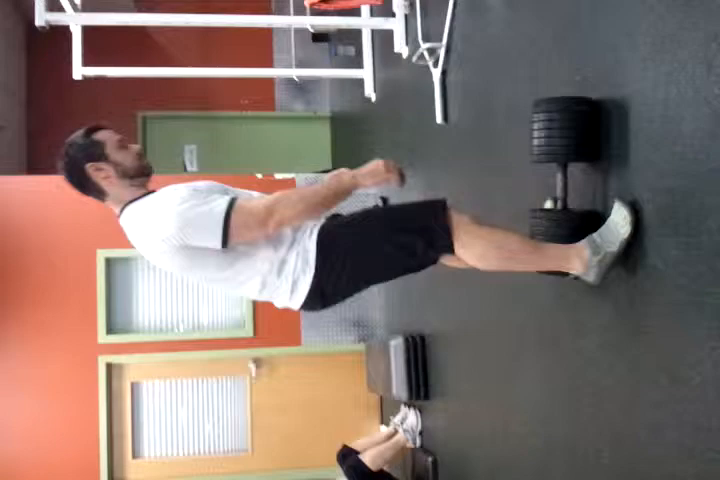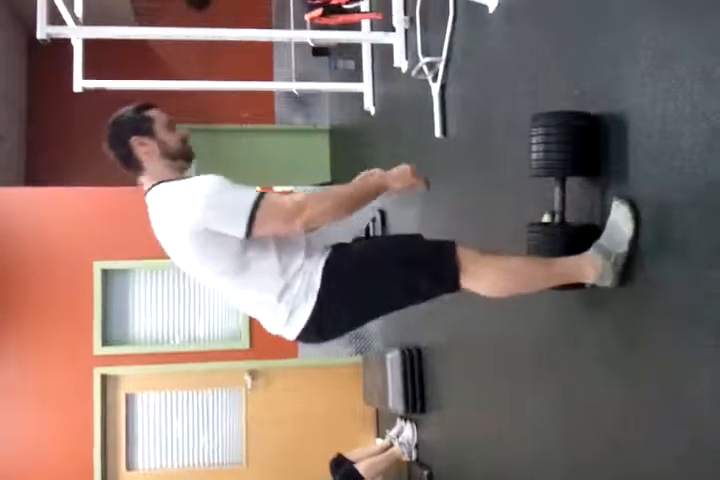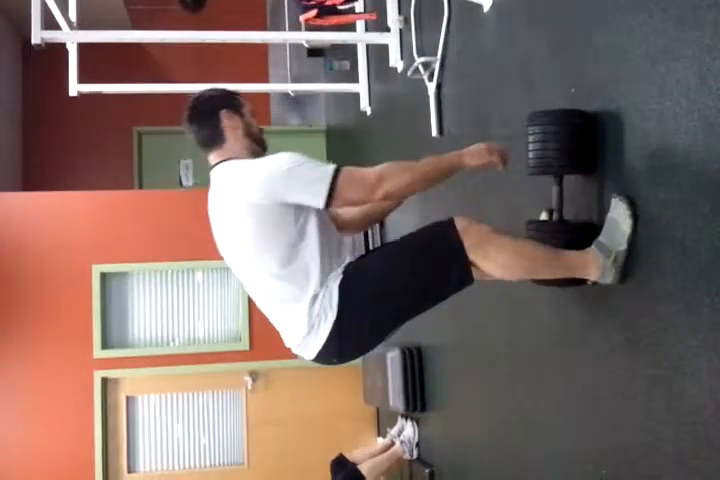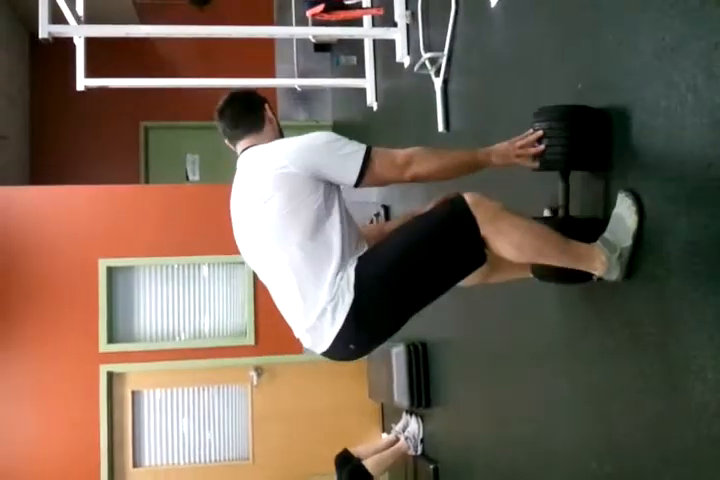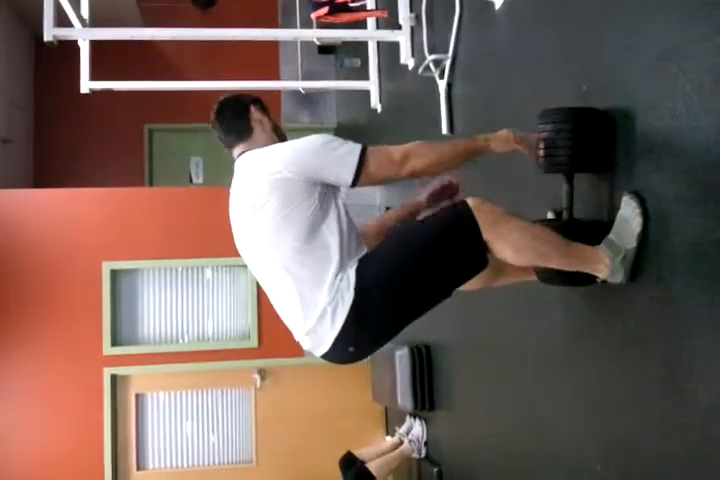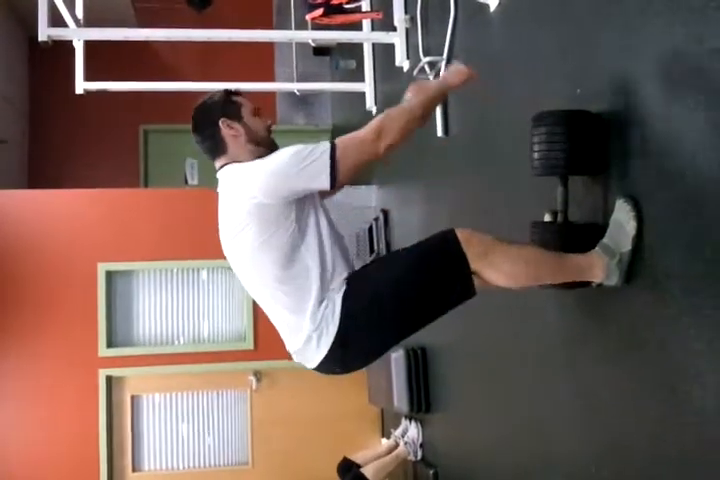
dt=0.3s
person 1, frame 1
left shoulder: (153, 215)
right shoulder: (168, 213)
right elbow: (271, 217)
left wrist: (335, 182)
right wrist: (353, 179)
left hip: (307, 253)
right hip: (316, 263)
left knee: (437, 242)
right knee: (453, 227)
left ankle: (550, 258)
right ankle: (581, 257)
person 1, frame 2
left shoulder: (179, 206)
right shoulder: (194, 199)
left elbow: (282, 219)
right elbow: (299, 215)
left wrist: (360, 185)
right wrist: (380, 182)
left hip: (313, 296)
right hip: (320, 298)
left knee: (447, 260)
right knee: (461, 264)
left ankle: (552, 273)
right ankle: (590, 266)
person 1, frame 3
left shoulder: (230, 193)
right shoulder: (268, 173)
left elbow: (340, 221)
right elbow: (374, 184)
left wrist: (403, 186)
right wrist: (459, 160)
left hip: (322, 329)
right hip: (337, 321)
left knee: (456, 258)
right knee: (467, 235)
left ankle: (565, 266)
right ankle: (595, 264)
person 1, frame 4
left shoulder: (245, 195)
right shoulder: (300, 150)
right elbow: (407, 166)
left wrist: (428, 216)
right wrist: (491, 156)
left hip: (331, 329)
right hip: (351, 311)
left knee: (471, 259)
right knee: (476, 209)
left ankle: (567, 263)
right ankle: (600, 259)
person 1, frame 5
left shoulder: (247, 192)
right shoulder: (291, 155)
right elbow: (404, 161)
left wrist: (422, 206)
right wrist: (487, 144)
left hip: (336, 331)
right hip: (350, 313)
left knee: (474, 262)
right knee: (478, 215)
left ankle: (575, 261)
right ankle: (605, 262)
person 1, frame 6
left shoulder: (242, 191)
right shoulder: (271, 173)
left elbow: (358, 156)
right elbow: (377, 140)
left wrist: (411, 103)
right wrist: (444, 85)
left hip: (326, 336)
right hip: (340, 330)
left knee: (464, 264)
right knee: (470, 247)
left ankle: (574, 265)
right ankle: (599, 264)
